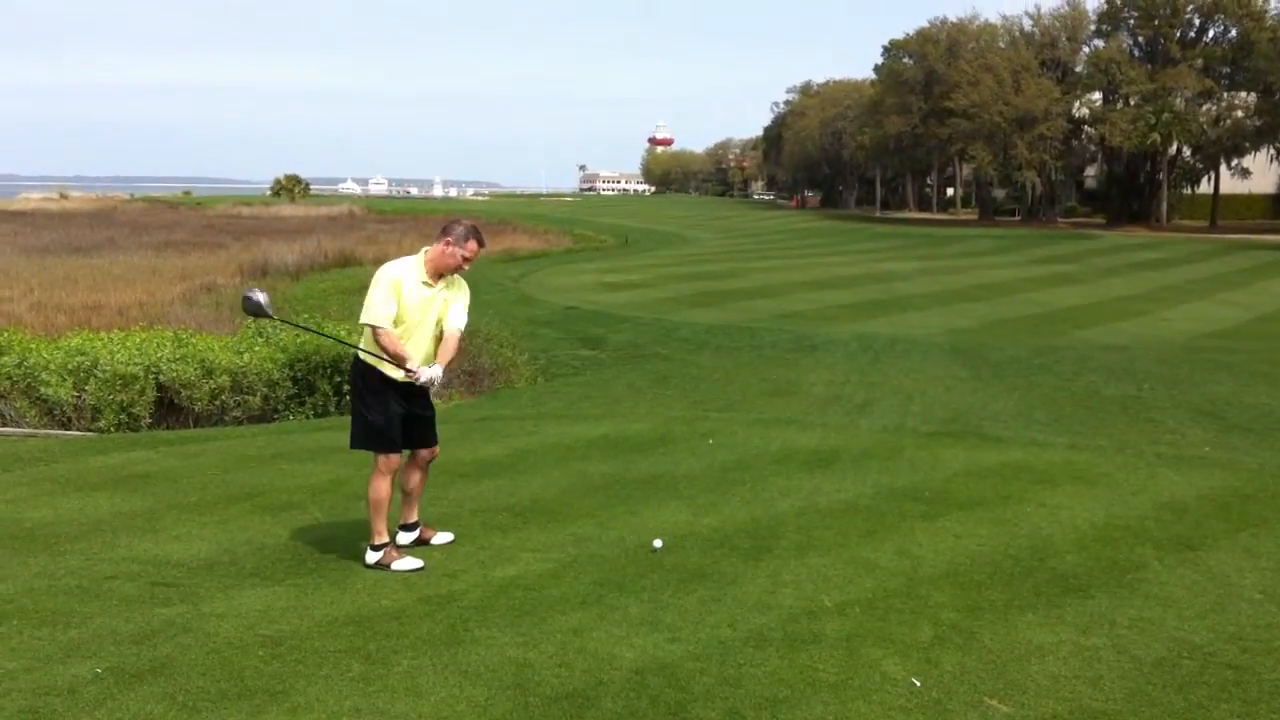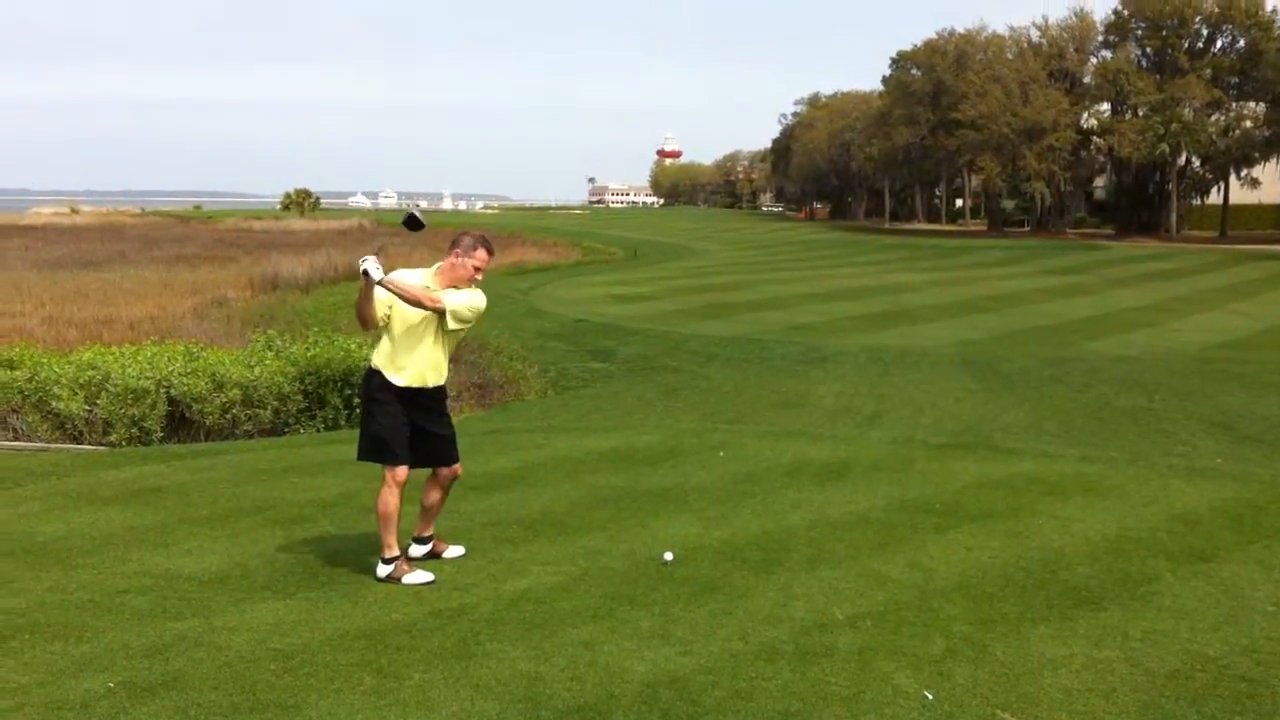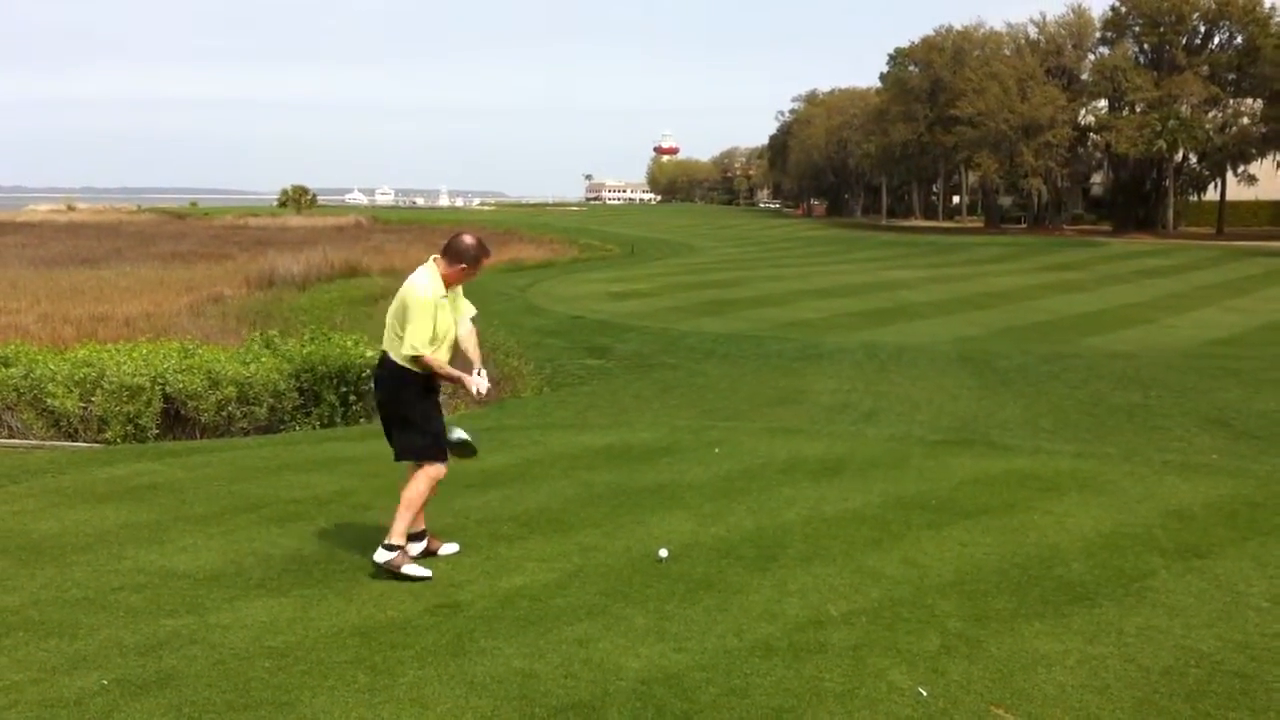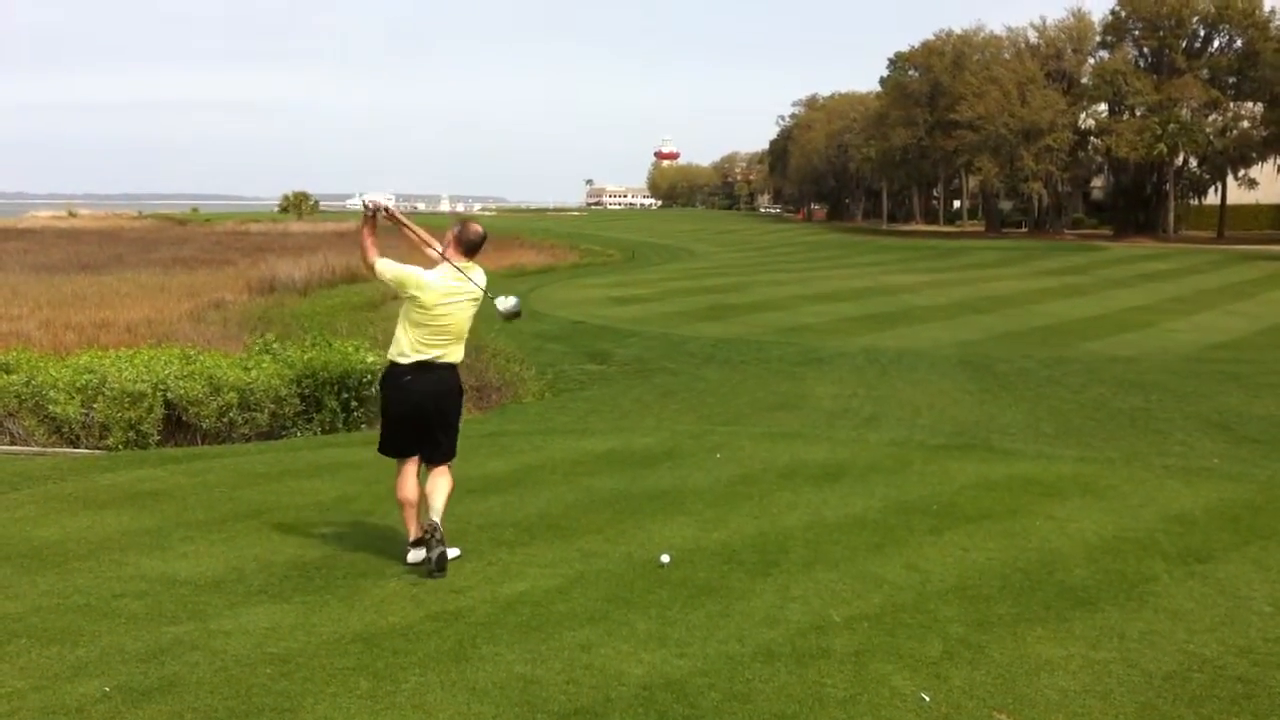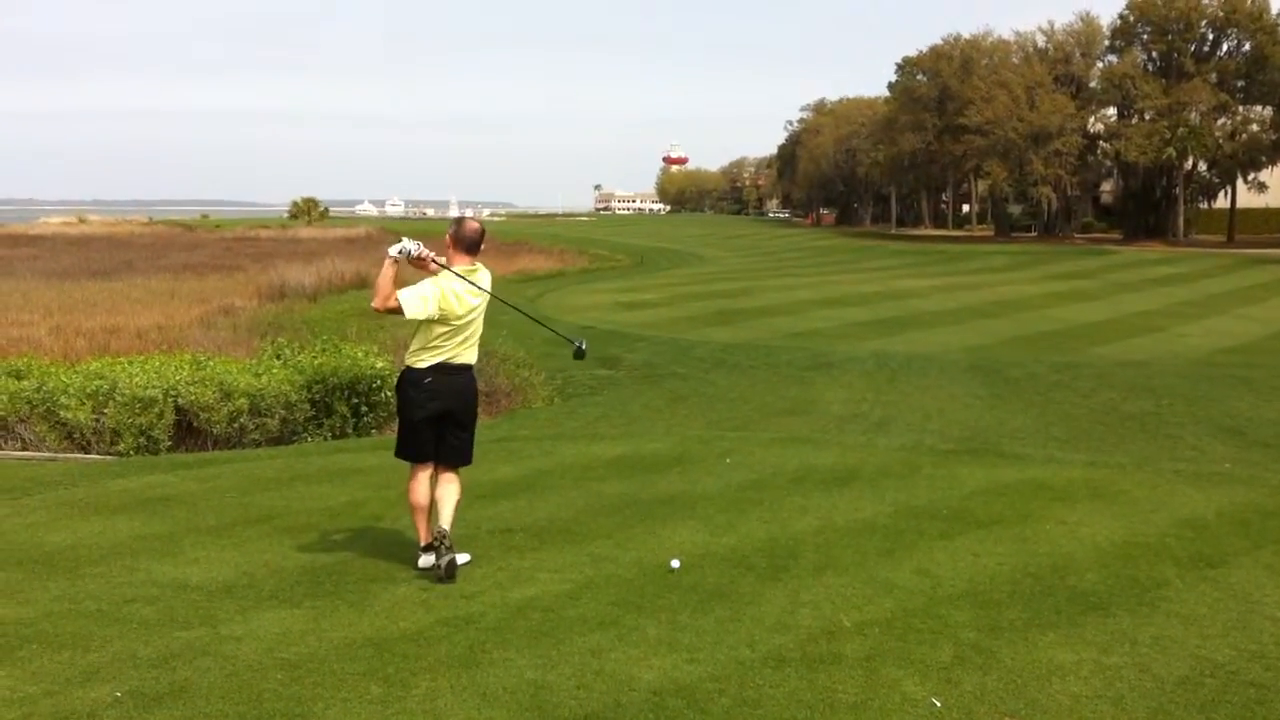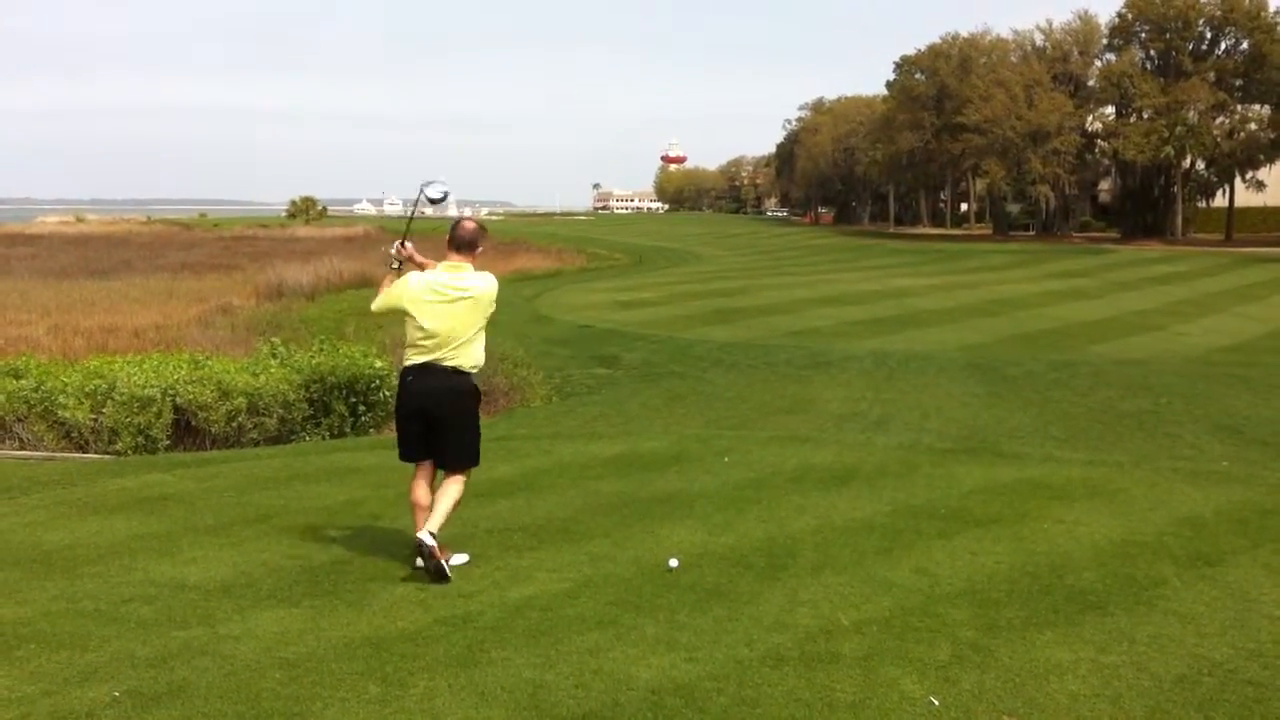
dt=0.4s
person 1, frame 1
left shoulder: (457, 288)
right shoulder: (394, 272)
left elbow: (452, 333)
right elbow: (378, 331)
left wrist: (437, 368)
right wrist: (411, 363)
left hip: (415, 382)
right hip: (378, 375)
left knee: (425, 452)
right knee: (388, 460)
left ankle: (410, 527)
right ankle: (378, 547)
person 1, frame 2
left shoulder: (474, 300)
right shoulder: (403, 276)
left elbow: (430, 302)
right elbow: (367, 322)
left wrist: (383, 279)
right wrist: (368, 286)
left hip: (429, 394)
right hip: (386, 387)
left knee: (449, 470)
right knee: (396, 474)
left ankle: (423, 540)
right ankle: (390, 560)
person 1, frame 3
left shoulder: (448, 283)
right shoulder: (422, 293)
left elbow: (463, 325)
right elbow: (422, 357)
left wrist: (478, 367)
right wrist: (462, 379)
left hip: (420, 382)
right hip: (404, 383)
left knee: (431, 458)
right knee: (433, 466)
left ankle: (417, 537)
right ankle: (391, 548)
person 1, frame 4
left shoulder: (420, 280)
right shoulder: (476, 280)
left elbow: (371, 259)
right elbow: (440, 255)
left wrist: (369, 219)
right wrist: (400, 219)
left hip: (403, 379)
right hip: (443, 382)
left knee: (408, 462)
right knee: (440, 464)
left ankle: (416, 542)
right ankle: (434, 523)
person 1, frame 5
left shoulder: (437, 290)
right shoulder: (482, 278)
left elbow: (381, 303)
right elbow: (442, 268)
left wrist: (394, 256)
right wrist: (423, 256)
left hip: (421, 383)
right hip: (461, 383)
left knee: (421, 467)
right knee: (448, 469)
left ankle: (427, 547)
right ankle: (444, 531)
person 1, frame 6
left shoulder: (414, 283)
right shoulder: (487, 285)
left elbow: (377, 303)
left wrist: (397, 266)
right wrist: (416, 258)
left hip: (414, 381)
right hip: (455, 386)
left knee: (422, 467)
right knee: (457, 471)
left ankle: (428, 548)
right ankle: (430, 534)
